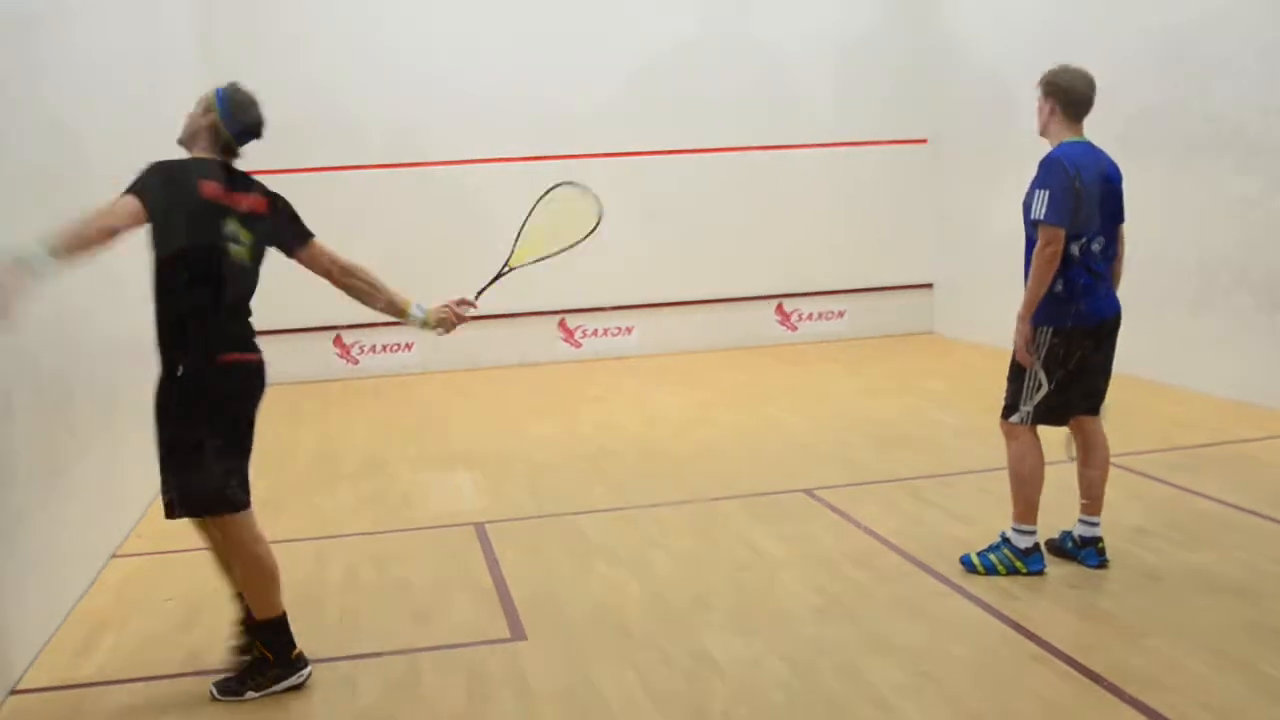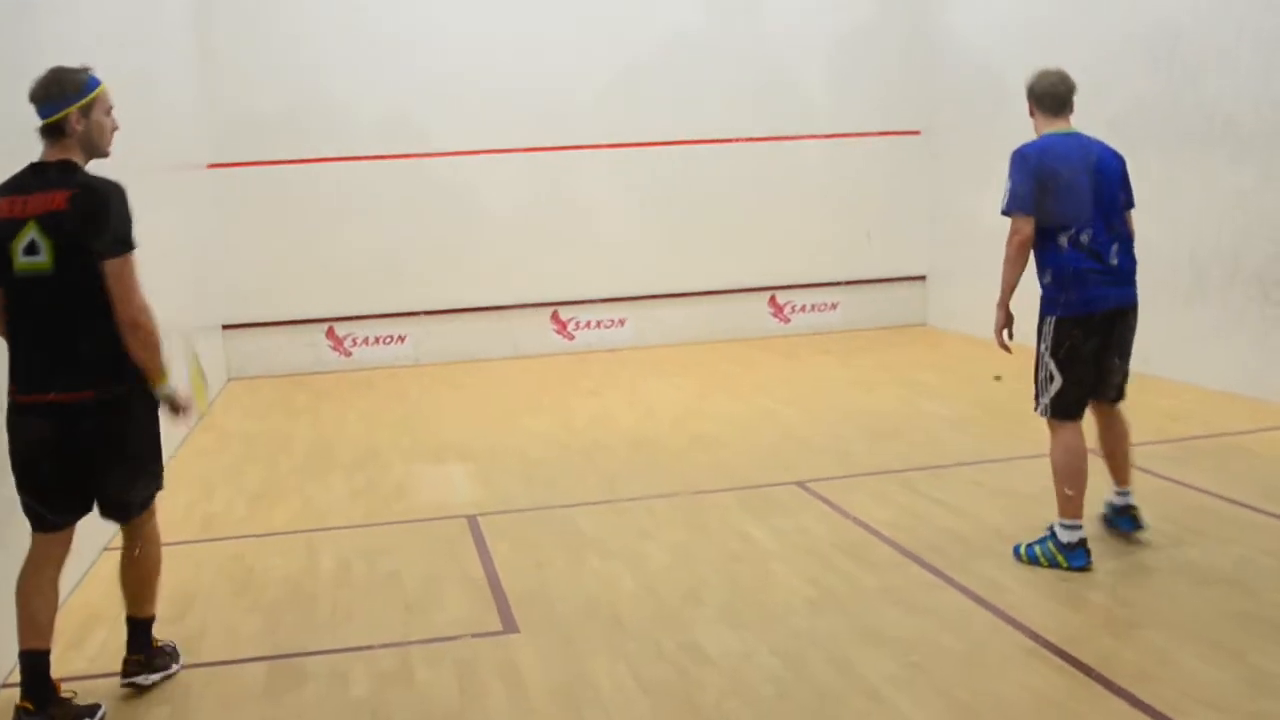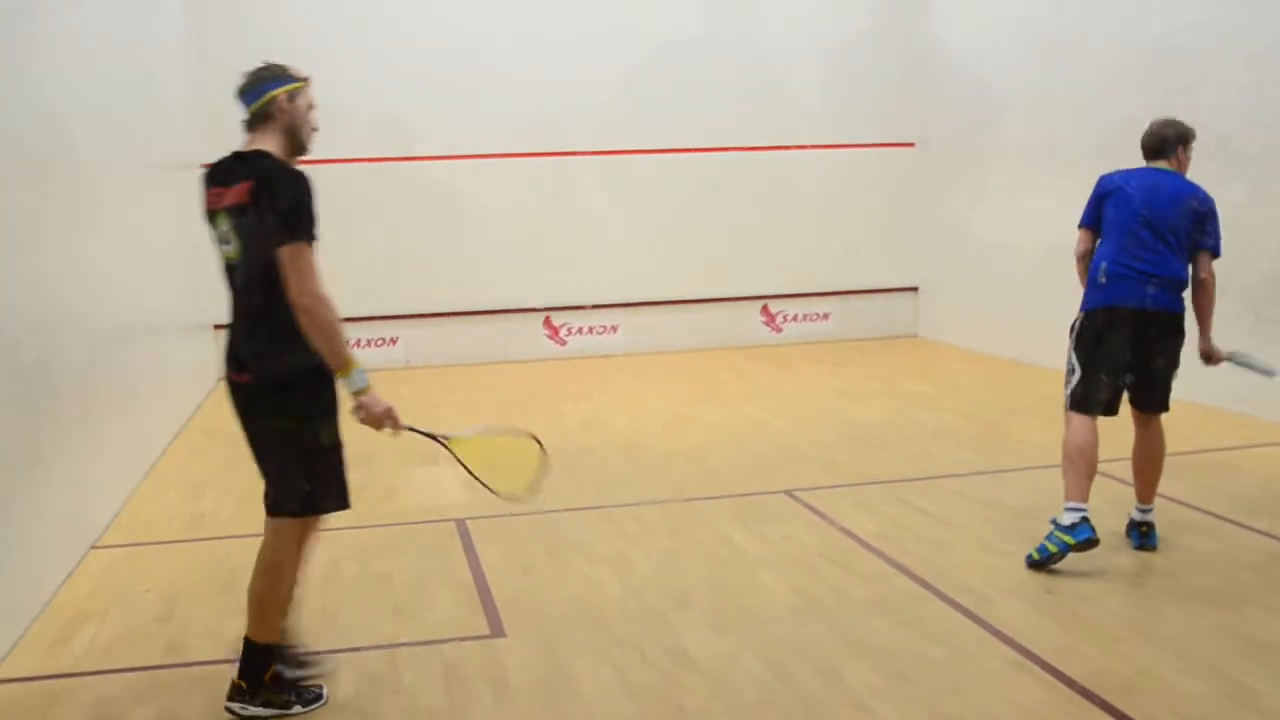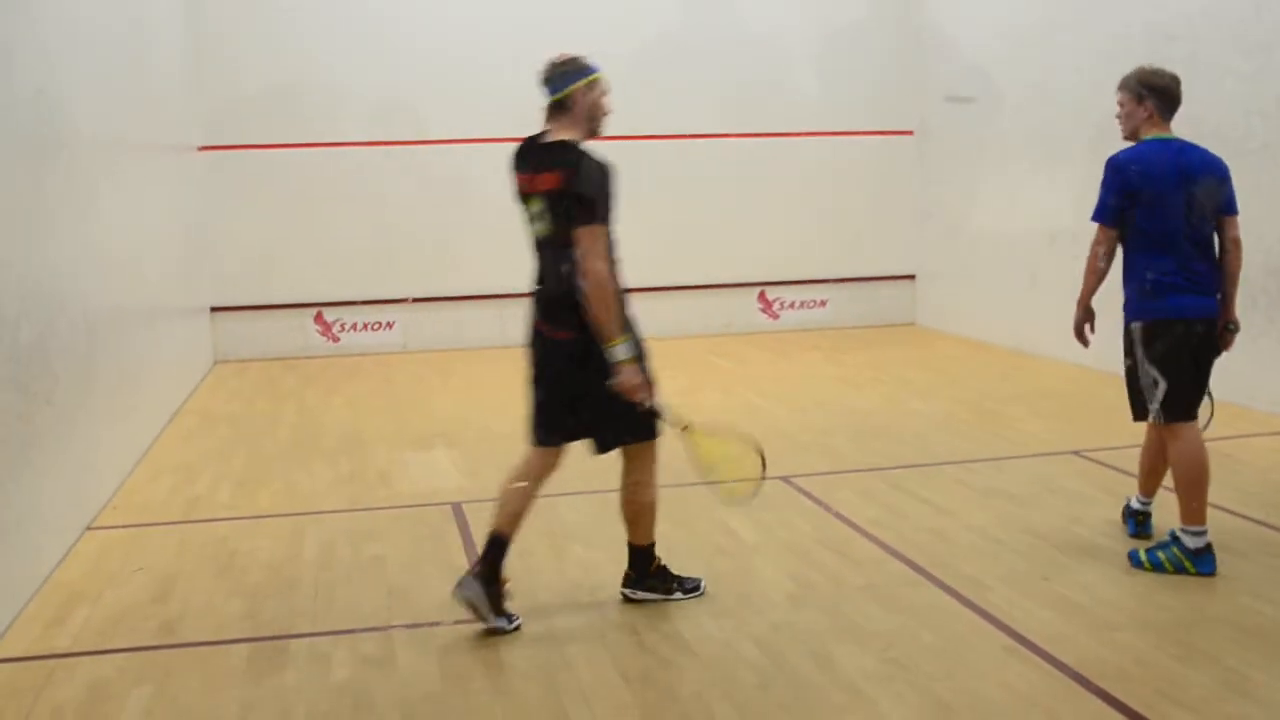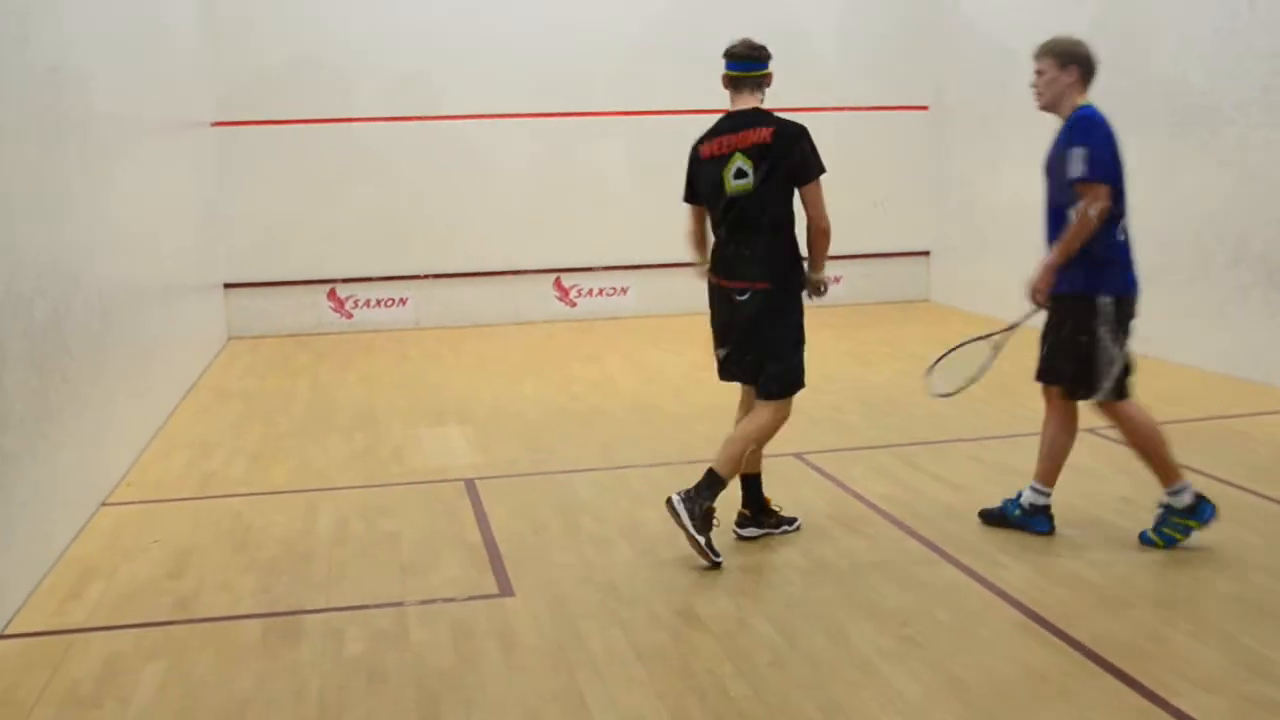
dt=1s
person 1, frame 1
left shoulder: (171, 178)
right shoulder: (262, 199)
left elbow: (112, 220)
right elbow: (338, 269)
right wrist: (414, 311)
left hip: (198, 371)
right hip: (237, 366)
left knee: (225, 513)
right knee: (216, 508)
left ankle: (281, 654)
right ankle: (258, 624)
person 1, frame 2
right shoulder: (99, 196)
right elbow: (129, 310)
right wrist: (163, 383)
right hip: (111, 394)
right knee: (139, 520)
right ankle: (142, 651)
person 1, frame 3
left shoulder: (220, 177)
right shoulder: (284, 181)
right elbow: (306, 297)
left wrist: (288, 177)
right wrist: (359, 384)
left hip: (249, 370)
right hip: (288, 377)
left knee: (293, 514)
right knee: (293, 523)
left ankle: (276, 644)
person 1, frame 4
left shoulder: (528, 158)
right shoulder: (587, 170)
left elbow: (549, 137)
right elbow: (595, 271)
left wrist: (560, 82)
right wrist: (622, 355)
left hip: (549, 332)
right hip: (591, 334)
left knee: (543, 454)
right knee: (639, 452)
left ankle: (486, 573)
right ankle: (643, 572)
person 1, frame 5
left shoulder: (704, 146)
right shoulder: (790, 135)
right elbow: (819, 222)
right wrist: (816, 272)
left hip: (726, 285)
right hip: (771, 286)
left knee: (754, 395)
right knee: (773, 406)
left ankle: (754, 509)
right ankle: (698, 497)
person 2, frame 1
left shoulder: (1057, 164)
right shoulder: (1106, 165)
left elbow: (1050, 247)
right elbow: (1117, 244)
left wrist: (1024, 318)
left hip: (1060, 318)
right hip: (1100, 314)
left knee: (1018, 424)
right knee: (1085, 418)
left ankle: (1023, 544)
right ankle: (1089, 536)
person 2, frame 2
left shoulder: (1030, 157)
right shoulder: (1109, 156)
left elbow: (1022, 234)
right elbow: (1127, 229)
left wrist: (1003, 303)
left hip: (1069, 304)
right hip: (1121, 299)
left knee: (1063, 419)
right knee: (1106, 403)
left ankle: (1069, 540)
right ankle: (1123, 504)
person 2, frame 3
left shoulder: (1110, 183)
right shoulder: (1199, 200)
left elbow: (1083, 251)
right elbow: (1203, 276)
right wrist: (1206, 338)
left hip: (1107, 304)
right hip: (1164, 312)
left knee: (1081, 411)
right knee: (1148, 416)
left ankle: (1074, 519)
right ankle: (1143, 521)
person 2, frame 4
left shoulder: (1125, 165)
right shoulder: (1211, 165)
left elbow: (1104, 246)
right elbow: (1232, 242)
left wrist: (1084, 303)
right wrist: (1228, 310)
left hip: (1154, 312)
right hip: (1202, 311)
left knee: (1177, 423)
right knee: (1167, 415)
left ankle: (1195, 543)
right ankle: (1139, 509)
person 2, frame 5
left shoulder: (1084, 124)
right shoulder: (1074, 128)
left elbow: (1094, 206)
left wrist: (1048, 268)
right wrist: (1055, 274)
left hip: (1097, 288)
right hip: (1077, 287)
left knee: (1112, 400)
right knee: (1057, 392)
left ankle: (1185, 501)
right ankle: (1035, 503)
